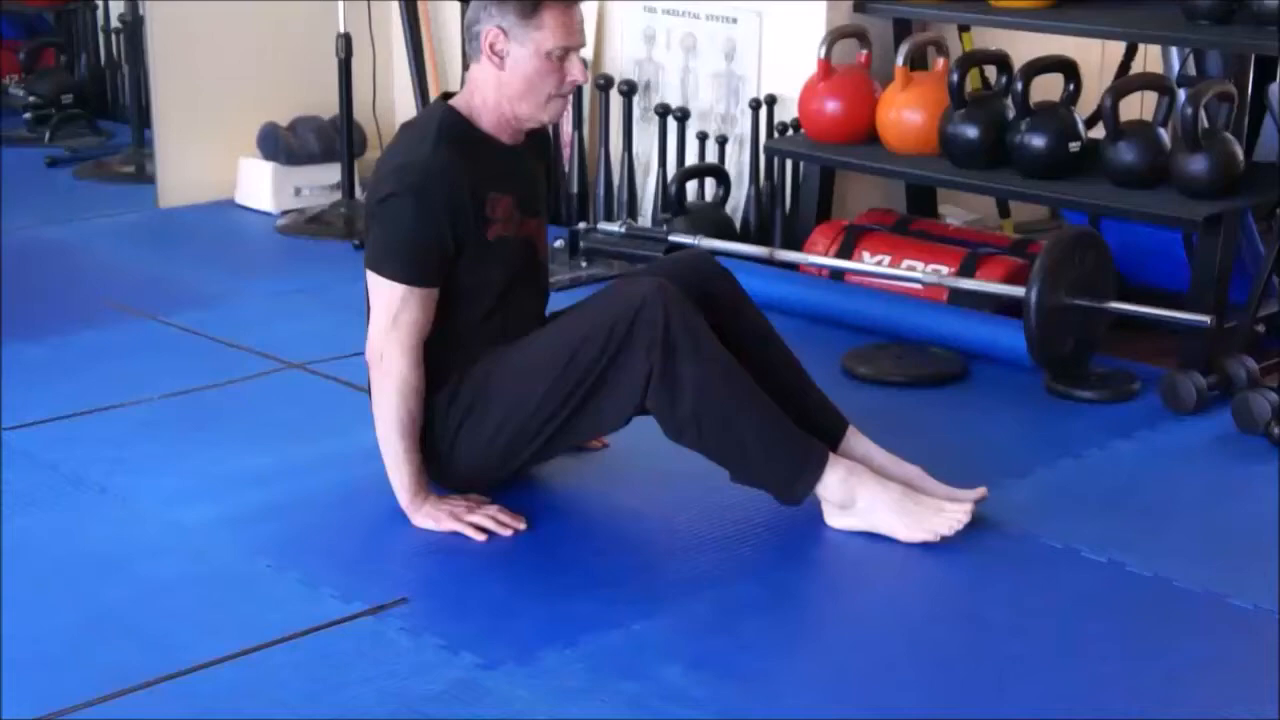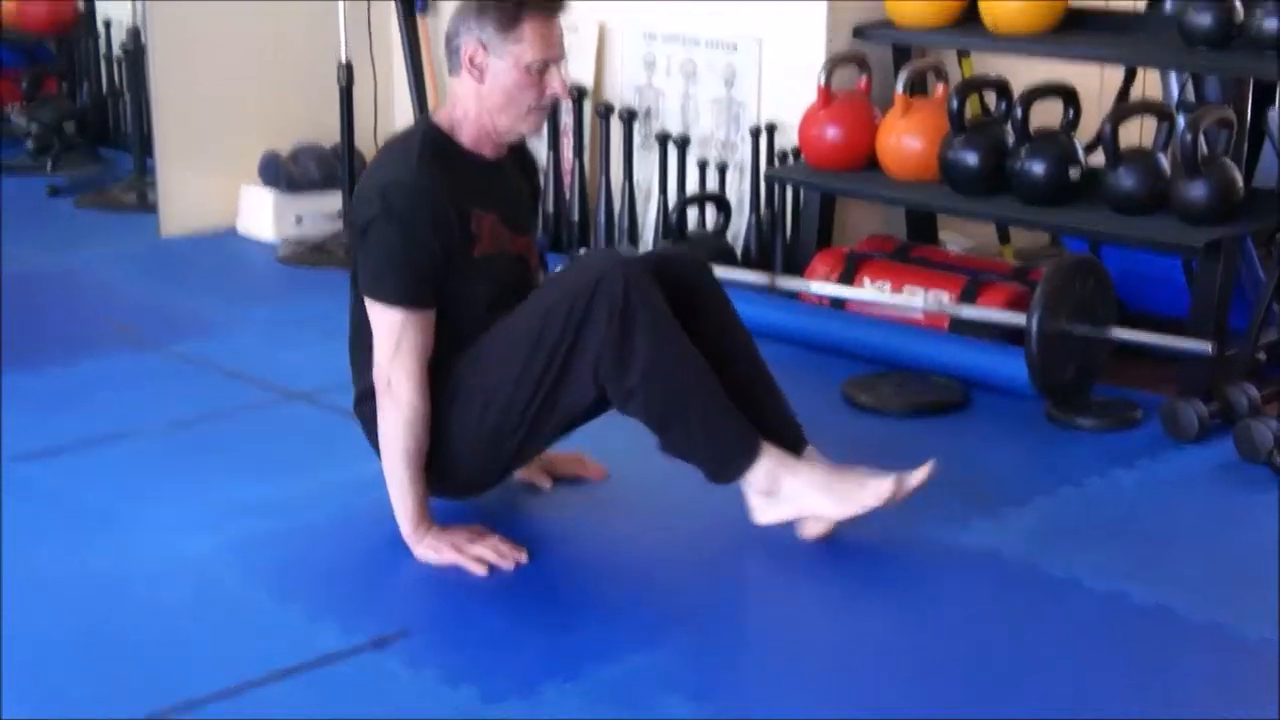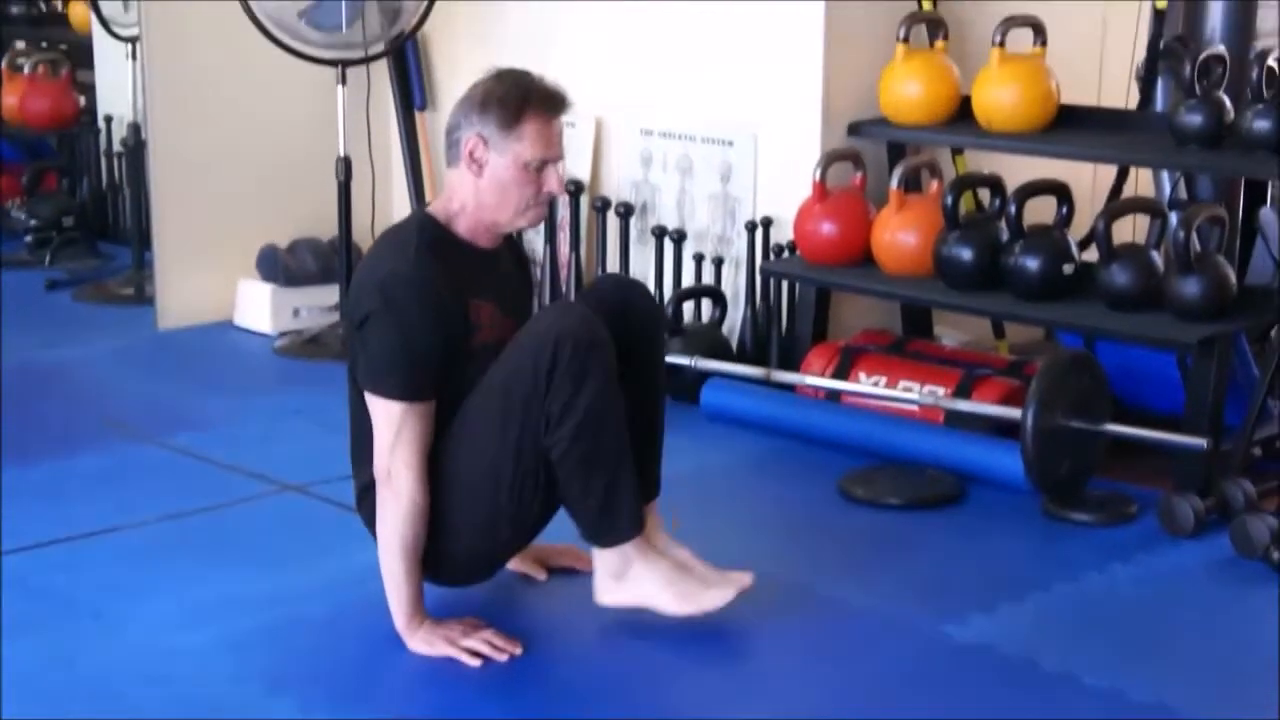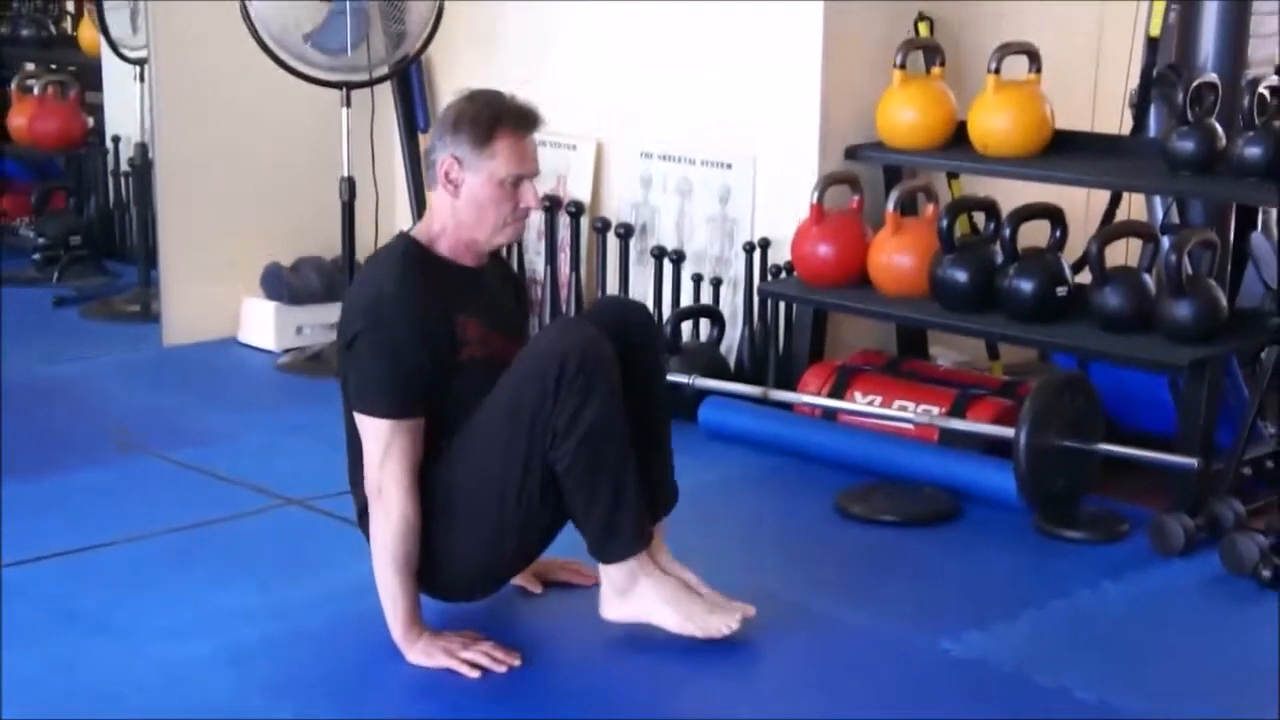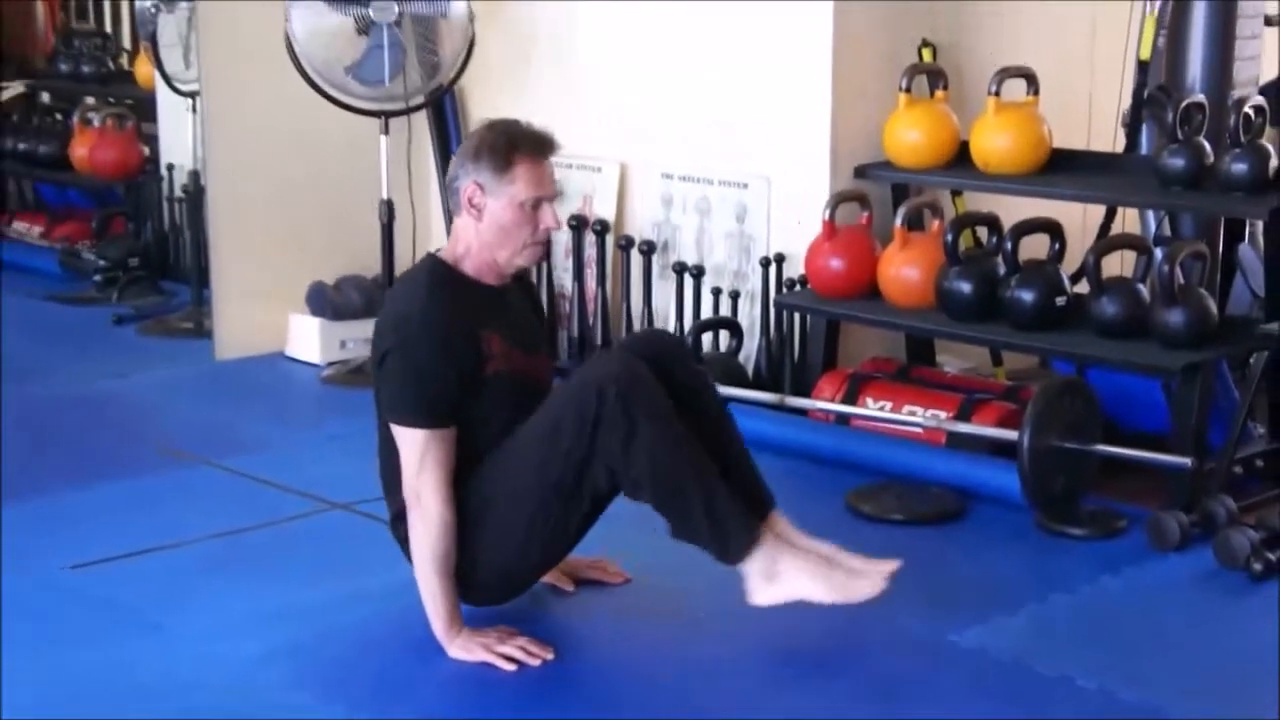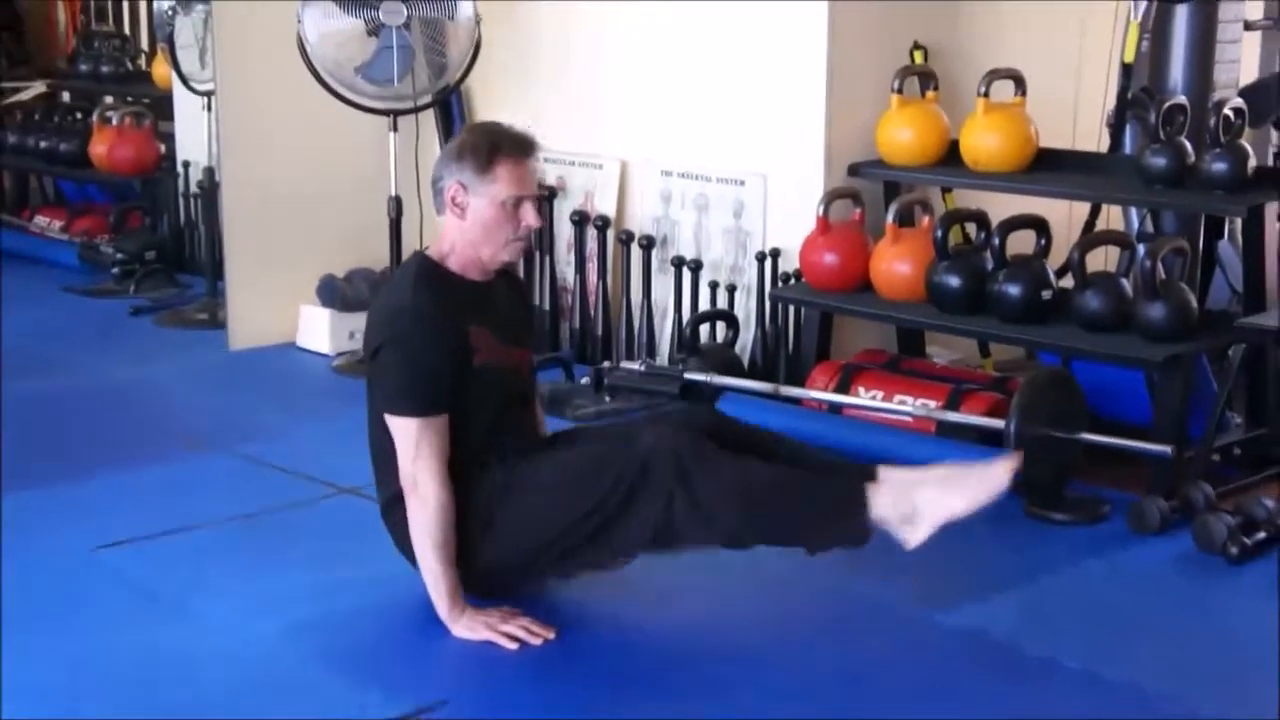
dt=0.4s
person 1, frame 1
left shoulder: (527, 143)
right shoulder: (427, 172)
right elbow: (390, 346)
left wrist: (553, 405)
right wrist: (416, 499)
left hip: (508, 383)
right hip: (455, 421)
left knee: (696, 279)
right knee: (650, 314)
left ankle: (848, 453)
right ankle: (837, 487)
person 1, frame 2
left shoulder: (512, 164)
right shoulder: (411, 188)
right elbow: (397, 370)
left wrist: (523, 444)
right wrist: (418, 529)
left hip: (489, 408)
right hip: (442, 433)
left knee: (676, 275)
right knee: (610, 289)
left ankle: (794, 462)
right ankle: (765, 477)
person 1, frame 3
left shoulder: (503, 254)
right shoulder: (408, 279)
right elbow: (397, 461)
left wrist: (513, 537)
right wrist: (412, 623)
left hip: (483, 497)
right hip: (440, 526)
left knee: (625, 304)
right knee: (569, 337)
left ankle: (635, 534)
right ankle: (623, 563)
person 1, frame 4
left shoulder: (494, 276)
right shoulder: (394, 298)
right elbow: (387, 478)
left wrist: (515, 551)
right wrist: (410, 634)
left hip: (489, 514)
right hip: (447, 542)
left knee: (623, 324)
right knee: (573, 355)
left ankle: (640, 551)
right ankle: (626, 578)
person 1, frame 5
left shoulder: (515, 292)
right shoulder: (425, 315)
right elbow: (423, 485)
left wrist: (548, 548)
right wrist: (452, 633)
left hip: (512, 522)
right hip: (476, 546)
left knee: (656, 355)
right knee: (614, 385)
left ankle: (764, 536)
right ankle: (757, 562)
person 1, frame 6
left shoulder: (502, 287)
right shoulder: (415, 314)
right elbow: (421, 475)
left wrist: (559, 518)
right wrist: (456, 612)
left hip: (511, 490)
right hip: (468, 532)
left knee: (688, 430)
right knee: (666, 463)
left ankle: (887, 492)
right ankle: (887, 508)
